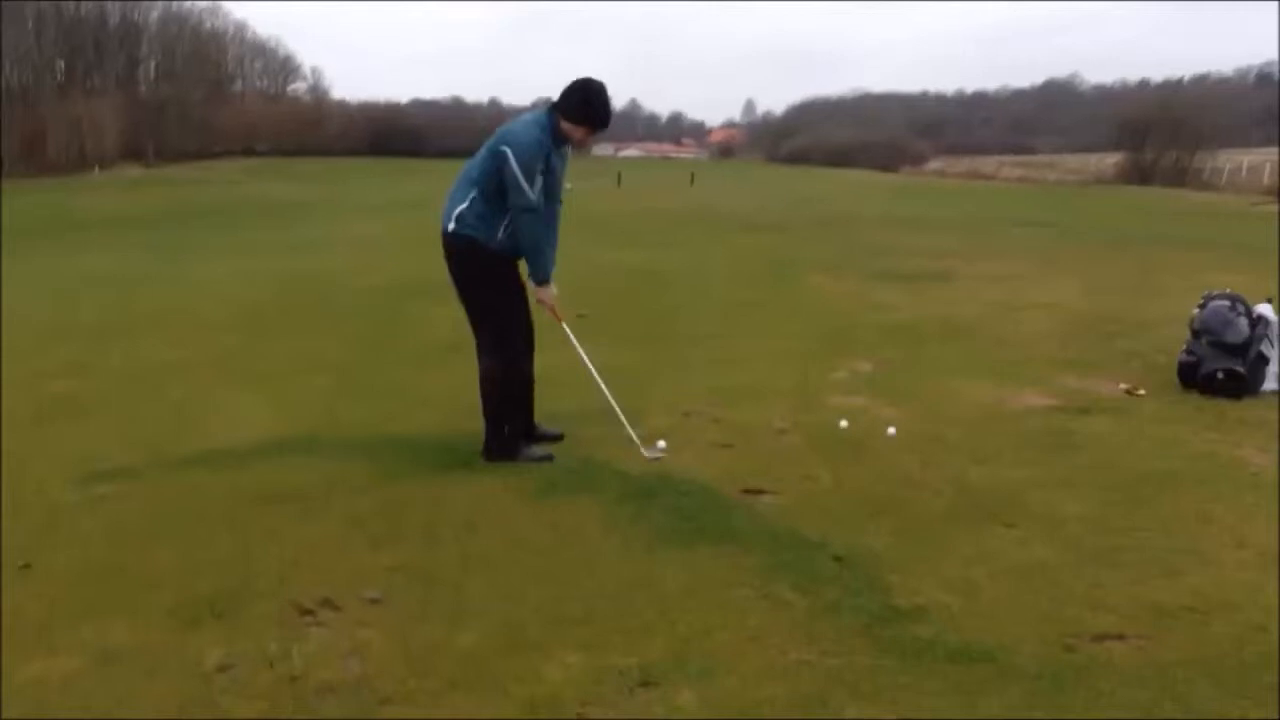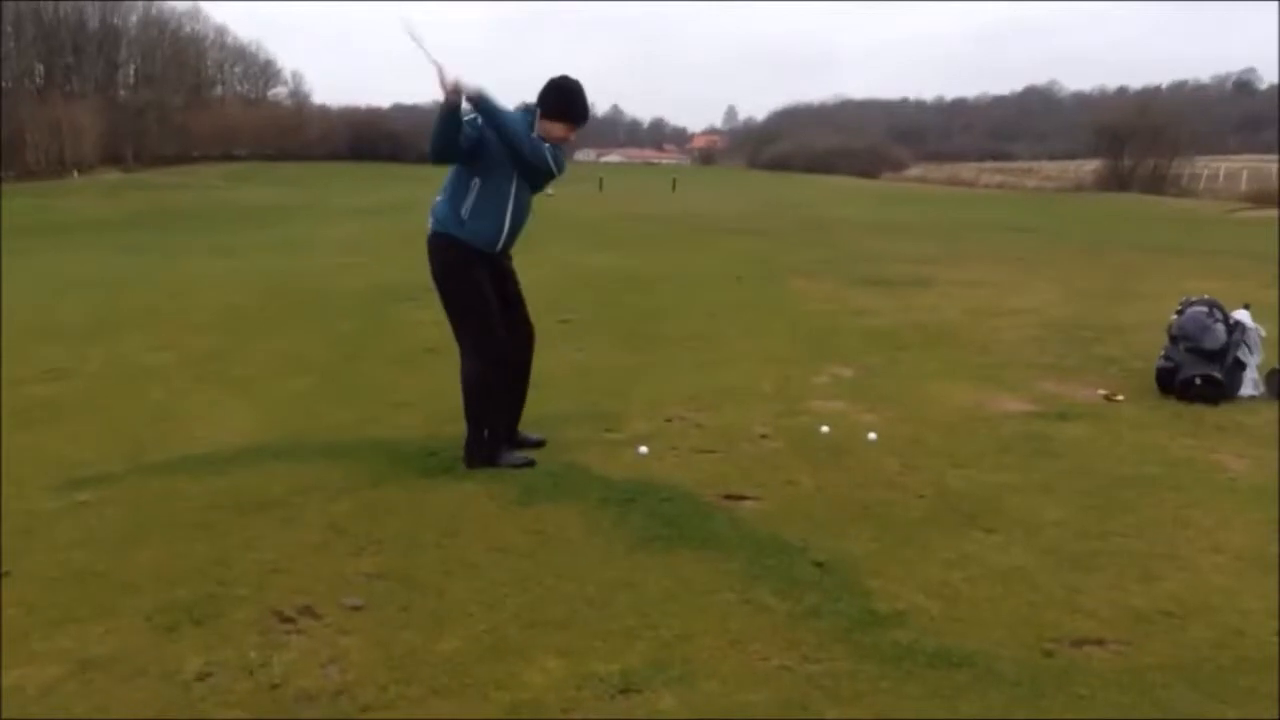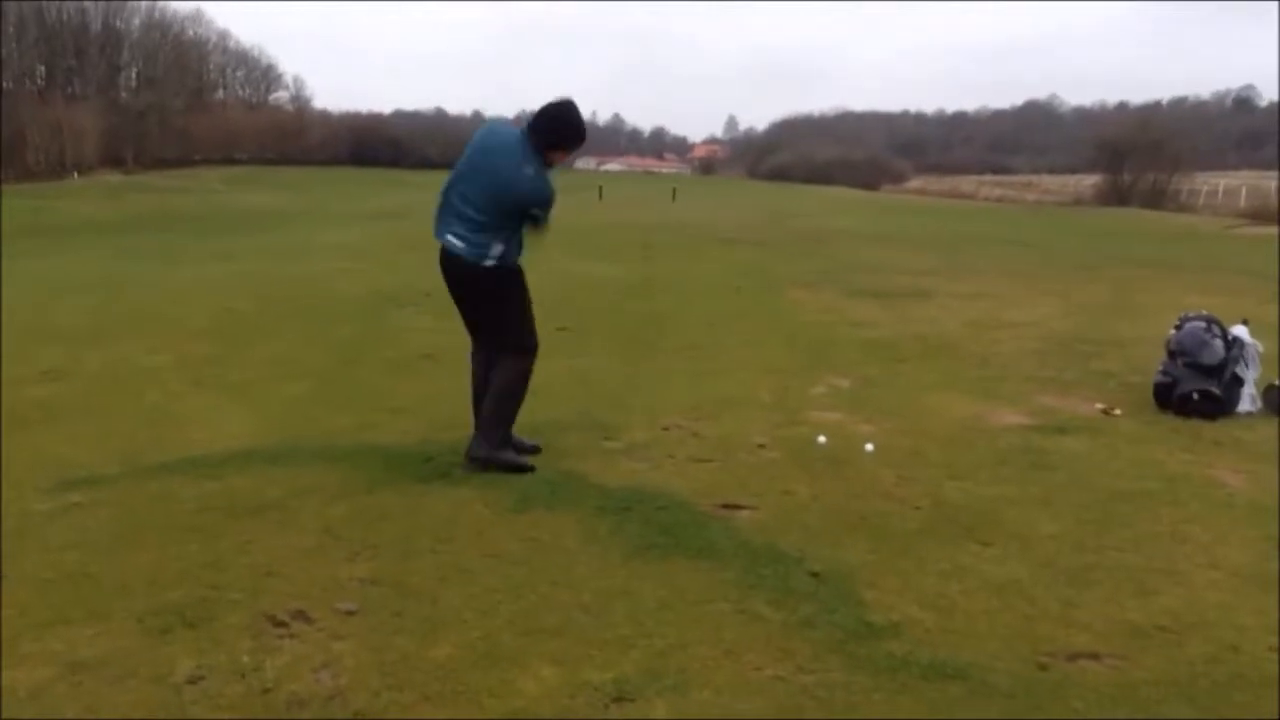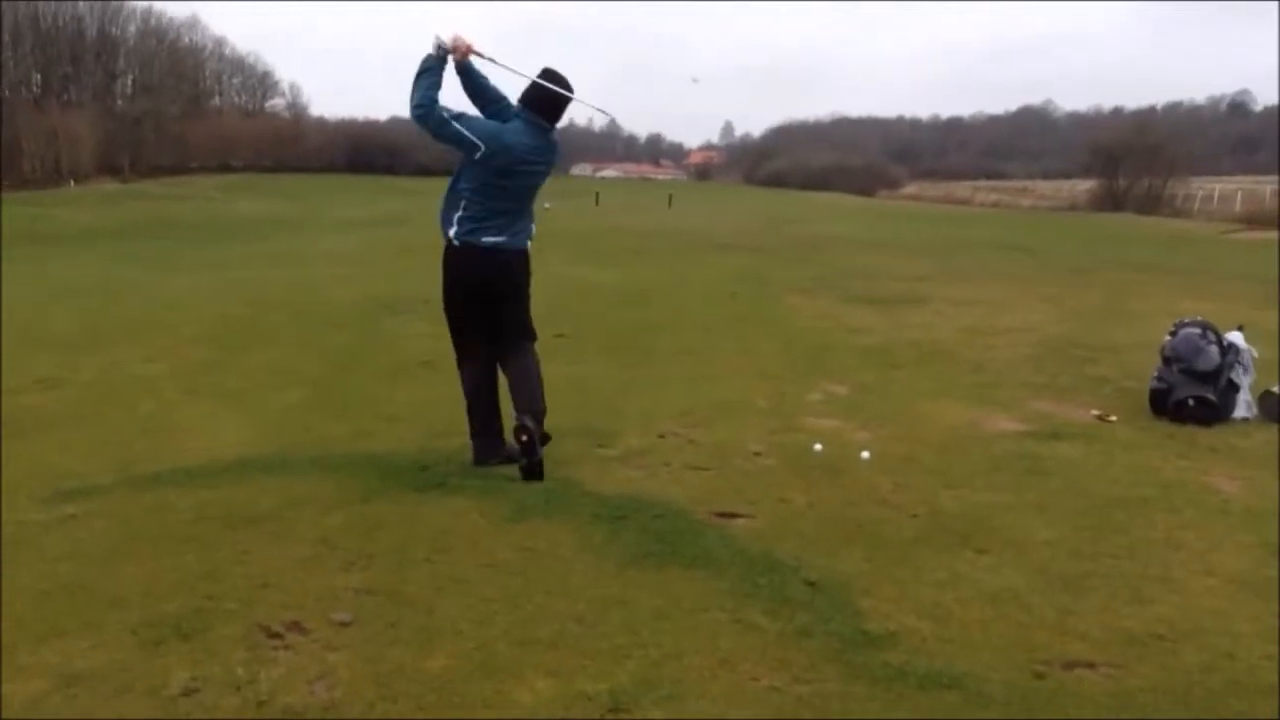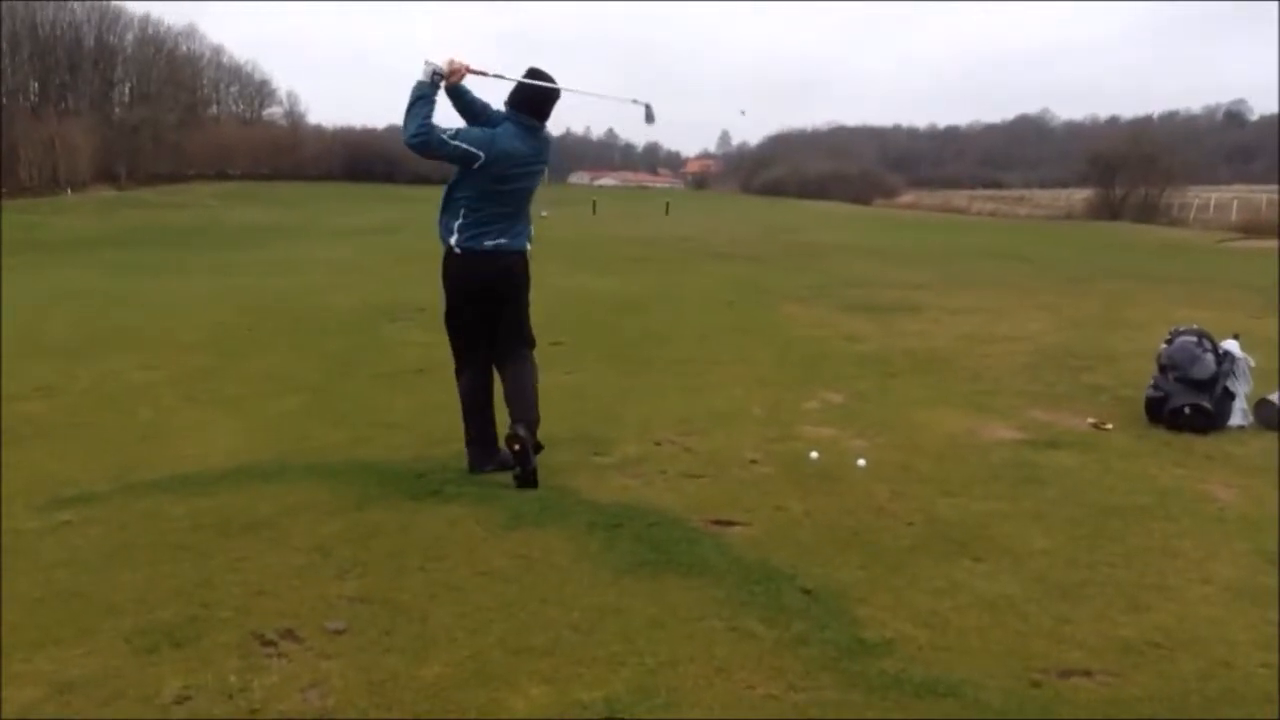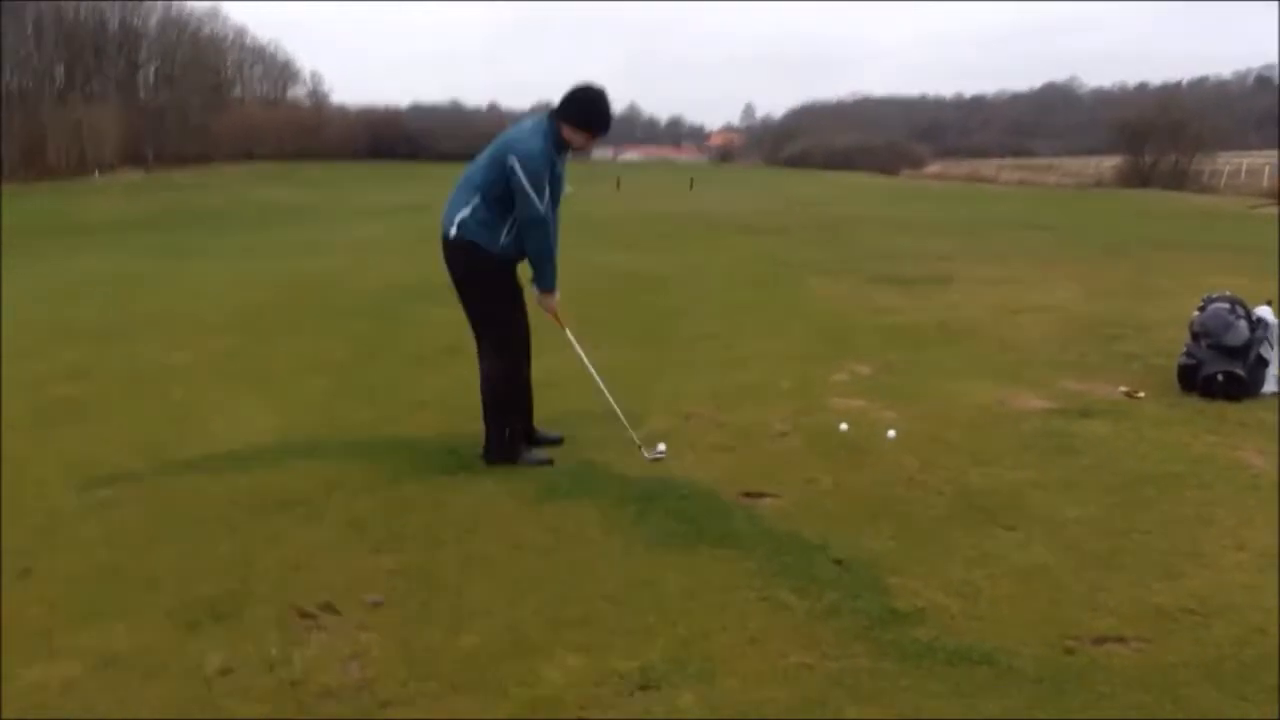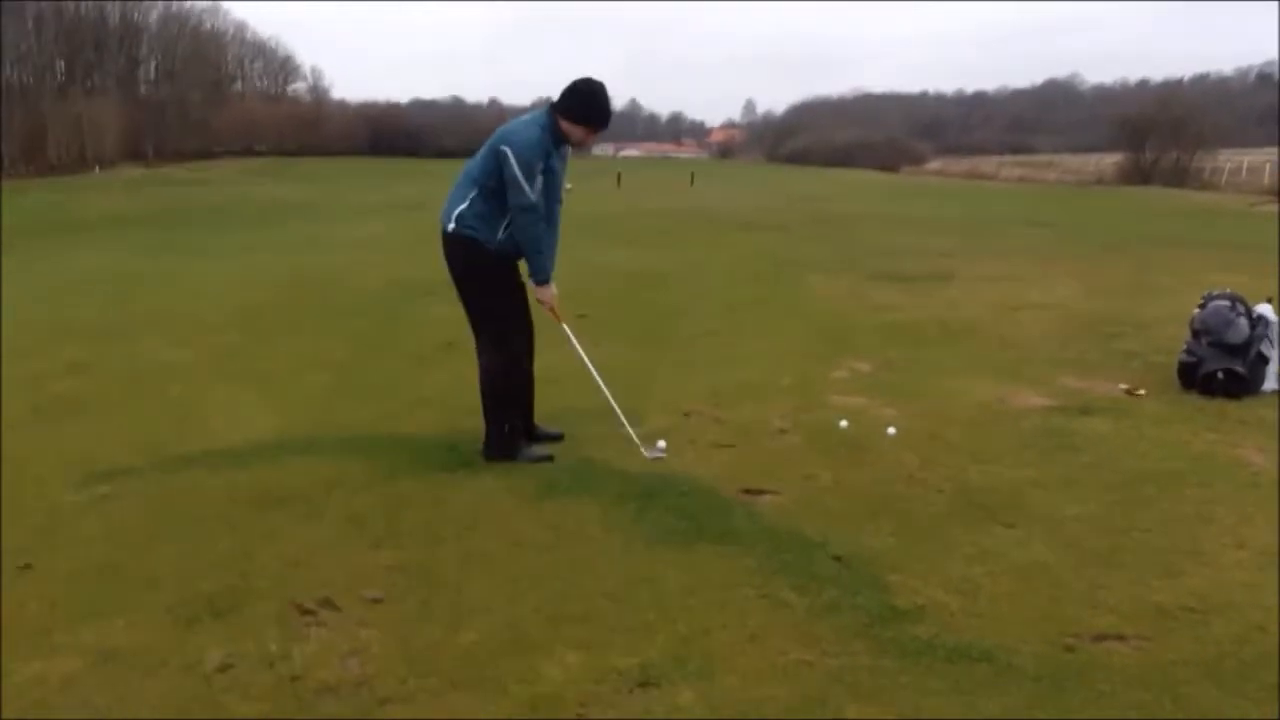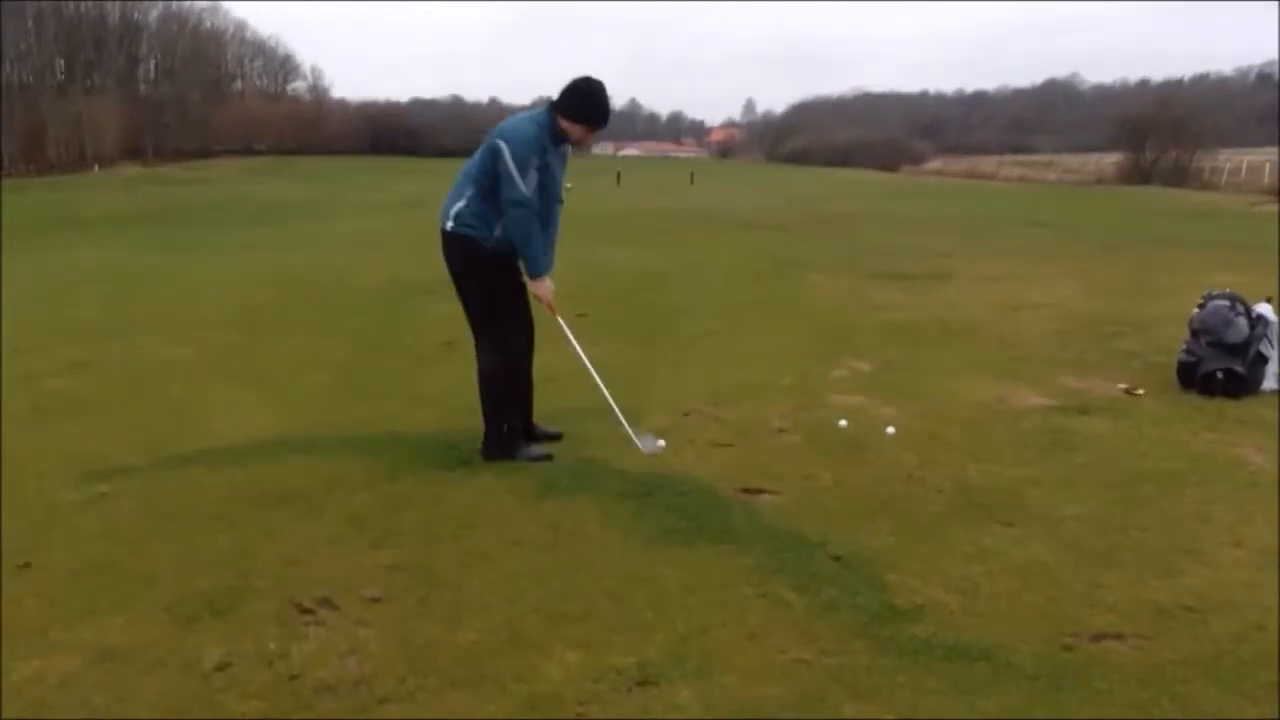
dt=0.4s
person 1, frame 1
left shoulder: (552, 144)
right shoulder: (526, 141)
left elbow: (548, 210)
right elbow: (527, 212)
left wrist: (542, 272)
right wrist: (542, 278)
left hip: (493, 244)
right hip: (471, 241)
left knee: (518, 336)
right knee: (501, 341)
left ankle: (520, 424)
right ankle: (502, 441)
person 1, frame 2
left shoulder: (550, 155)
right shoulder: (487, 121)
left elbow: (520, 144)
right elbow: (442, 151)
left wrist: (479, 99)
right wrist: (451, 105)
left hip: (492, 253)
right hip: (454, 244)
left knee: (518, 339)
right knee: (483, 345)
left ankle: (504, 429)
right ankle: (484, 446)
person 1, frame 3
left shoulder: (495, 133)
right shoulder: (535, 185)
left hip: (456, 252)
right hip: (490, 265)
left knee: (488, 345)
right knee: (517, 348)
left ankle: (494, 433)
right ankle: (489, 441)
person 1, frame 4
left shoulder: (493, 138)
right shoulder: (548, 149)
left elbow: (424, 112)
right elbow: (502, 108)
left wrist: (439, 57)
right wrist: (465, 64)
left hip: (465, 256)
right hip: (512, 258)
left knee: (474, 353)
right knee: (518, 345)
left ankle: (487, 443)
right ankle: (530, 418)
person 1, frame 5
left shoulder: (491, 145)
right shoulder: (538, 143)
left elbow: (418, 136)
left wrist: (431, 81)
right wrist: (455, 87)
left hip: (467, 261)
right hip: (512, 261)
left knee: (473, 359)
right knee: (517, 350)
left ankle: (484, 451)
right ankle: (524, 429)
person 1, frame 6
left shoulder: (550, 142)
right shoulder: (530, 149)
left elbow: (546, 217)
right elbow: (535, 221)
left wrist: (544, 279)
right wrist: (546, 285)
left hip: (491, 246)
right hip: (472, 244)
left knee: (514, 339)
right knee: (501, 343)
left ankle: (520, 428)
right ankle: (502, 444)
person 1, frame 7
left shoulder: (553, 141)
right shoulder: (525, 141)
left elbow: (549, 210)
right elbow: (527, 212)
left wrist: (544, 271)
right wrist: (542, 278)
left hip: (494, 244)
right hip: (471, 240)
left knee: (518, 335)
right knee: (500, 340)
left ankle: (521, 425)
right ankle: (502, 440)
person 1, frame 8
left shoulder: (556, 144)
right shoulder: (521, 137)
left elbow: (549, 209)
right elbow: (519, 208)
left wrist: (543, 268)
right wrist: (536, 273)
left hip: (497, 244)
right hip: (470, 239)
left knee: (520, 334)
right knee: (499, 339)
left ankle: (520, 423)
right ankle: (501, 439)
